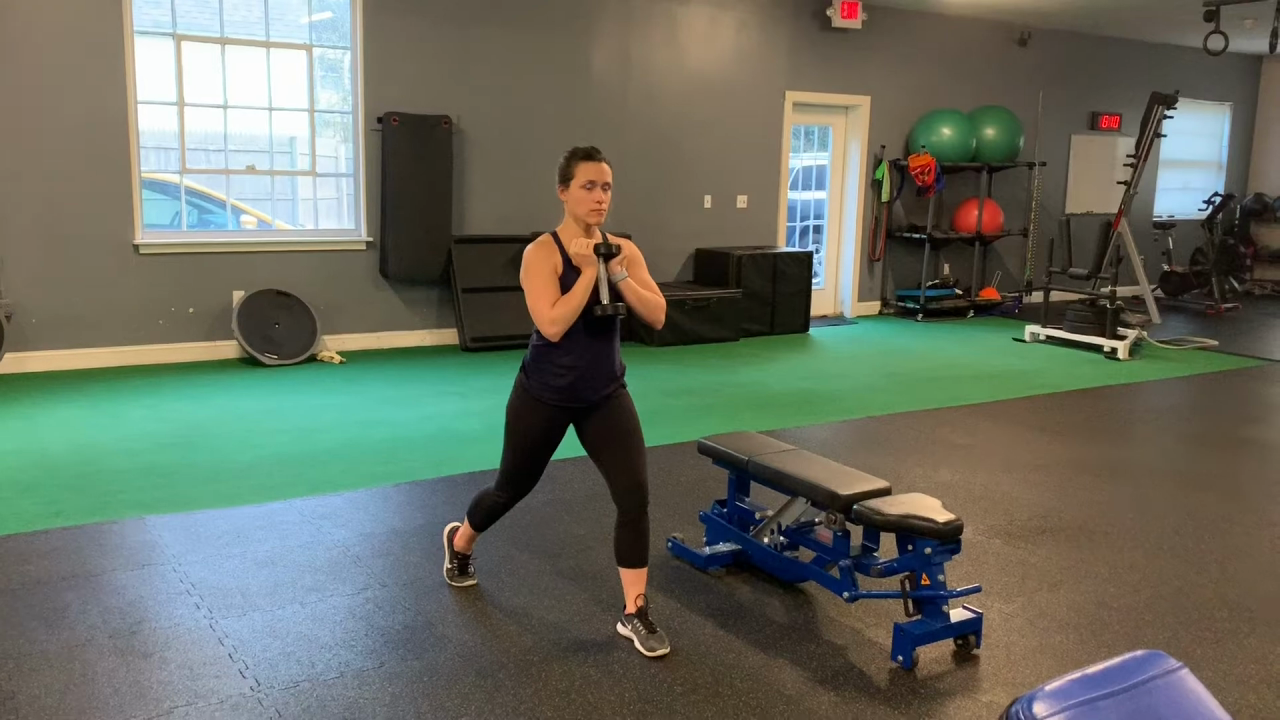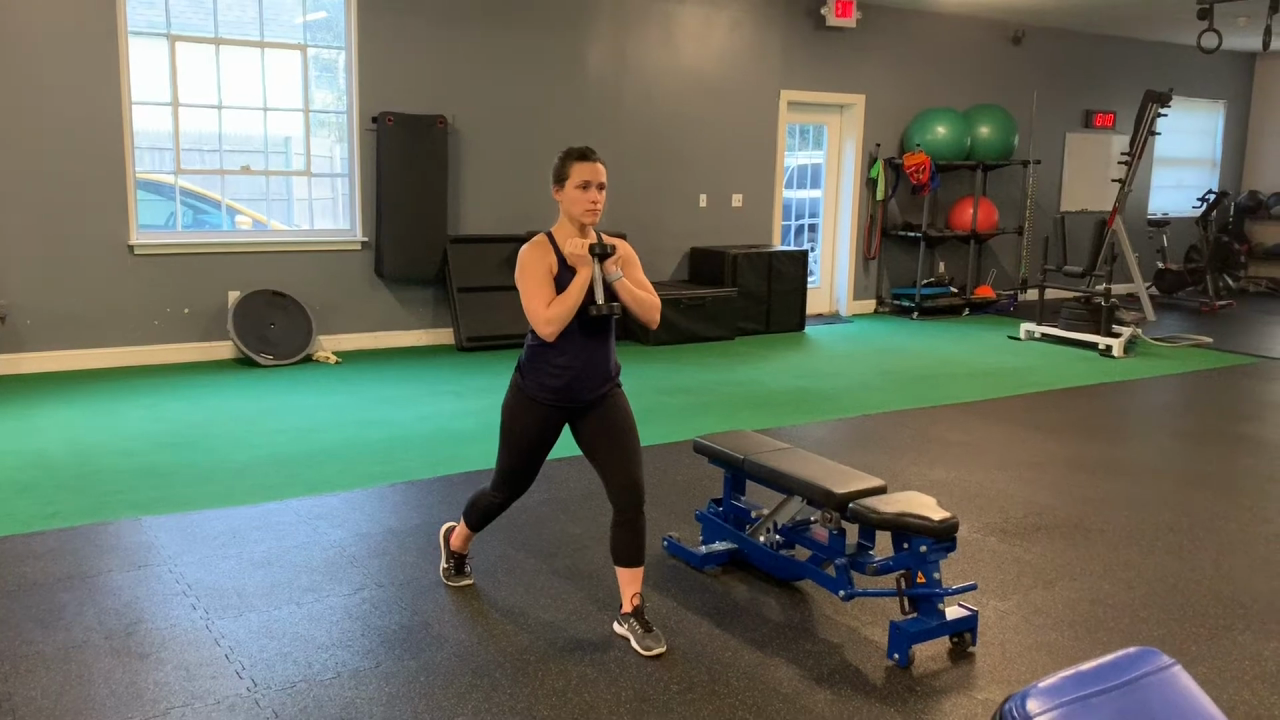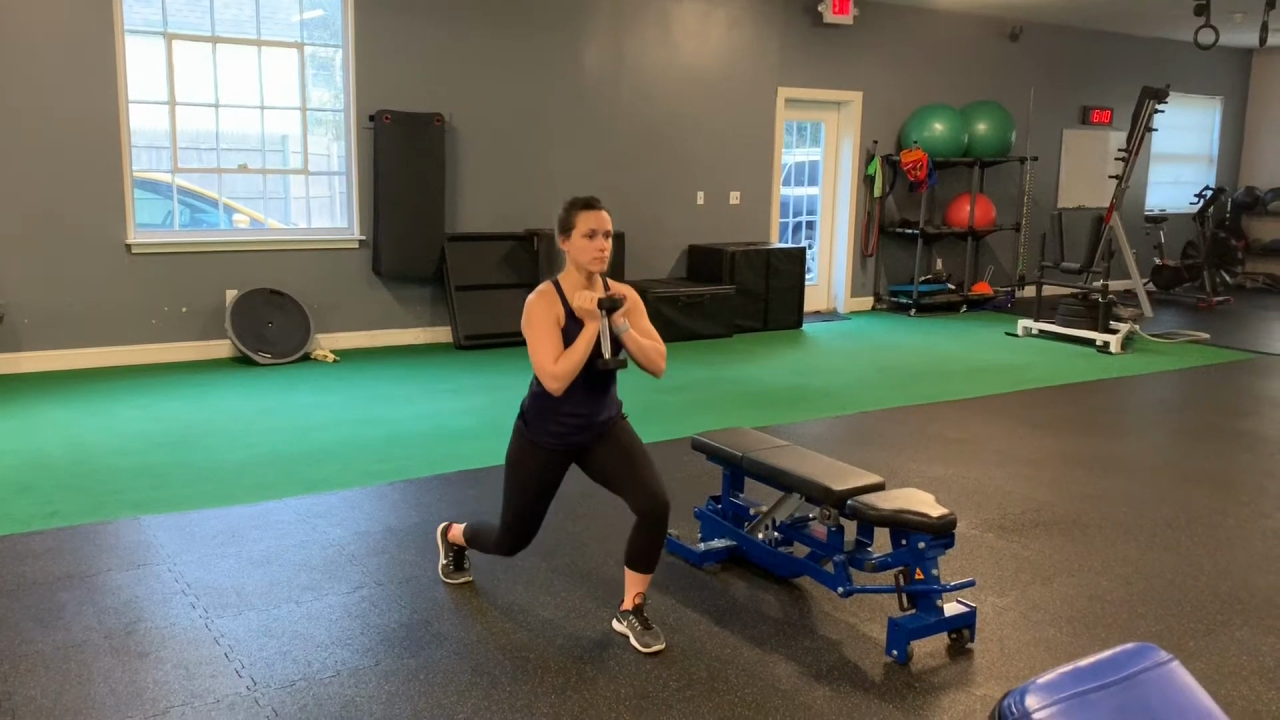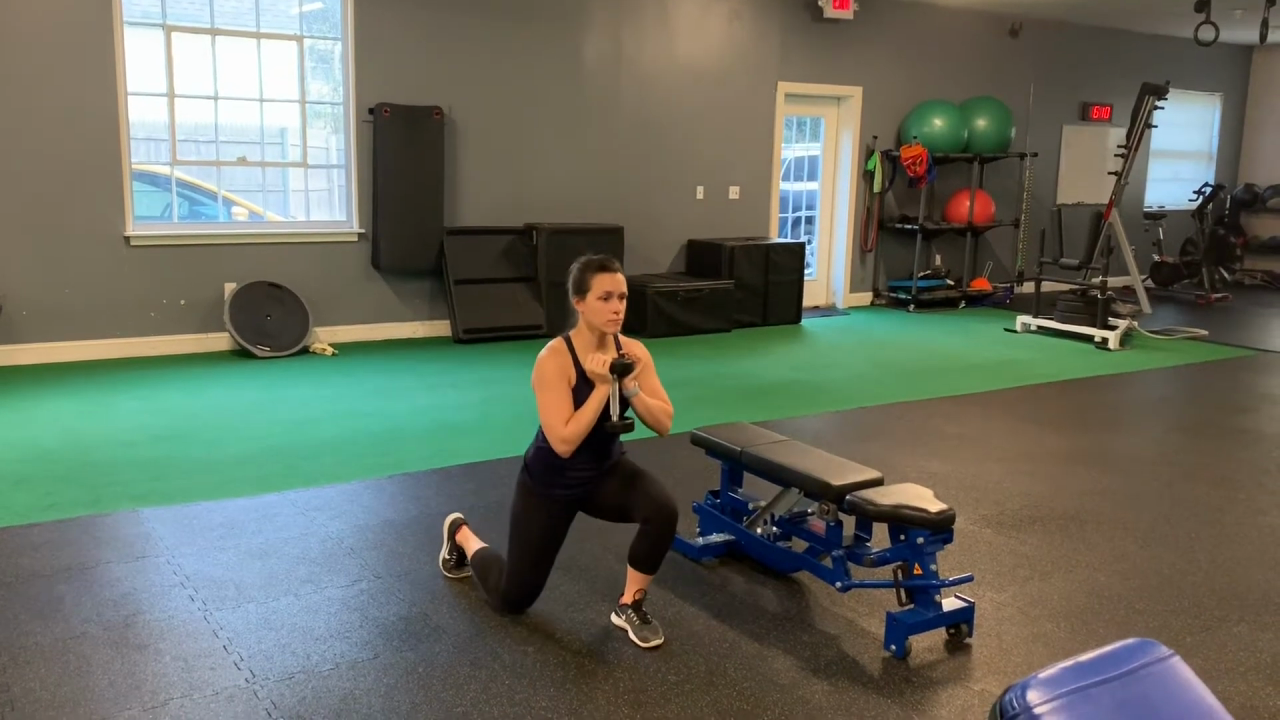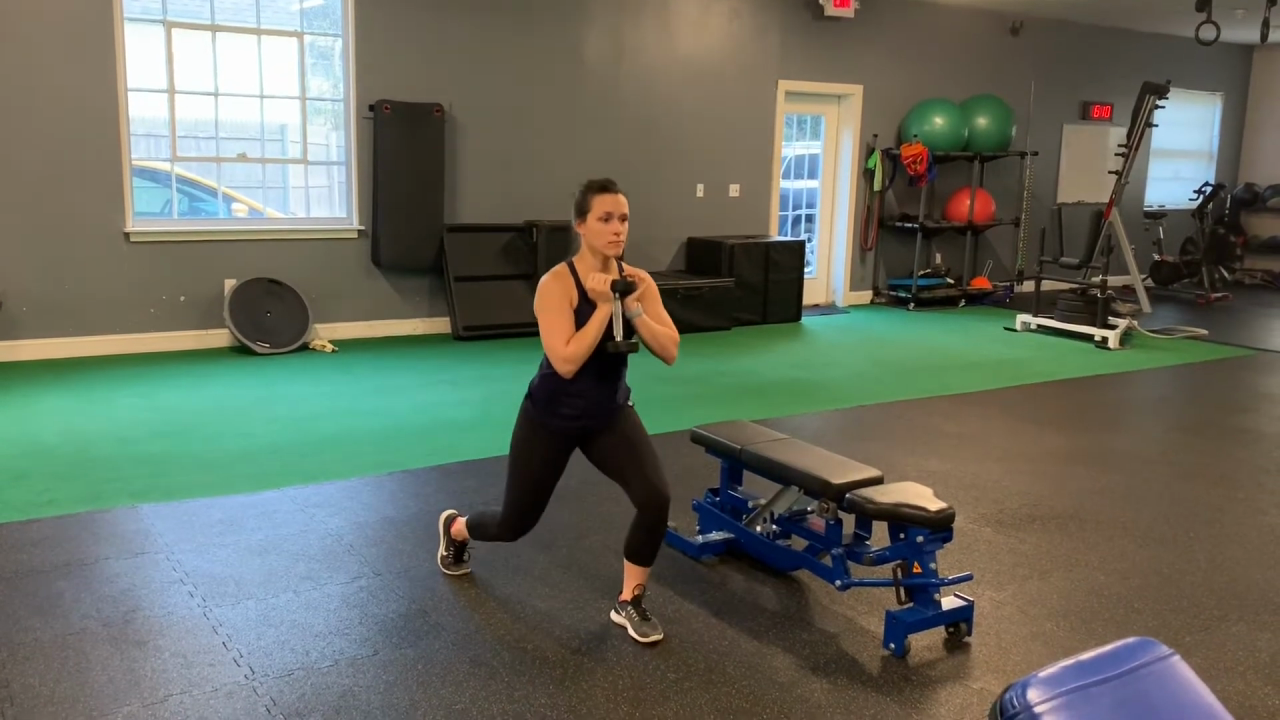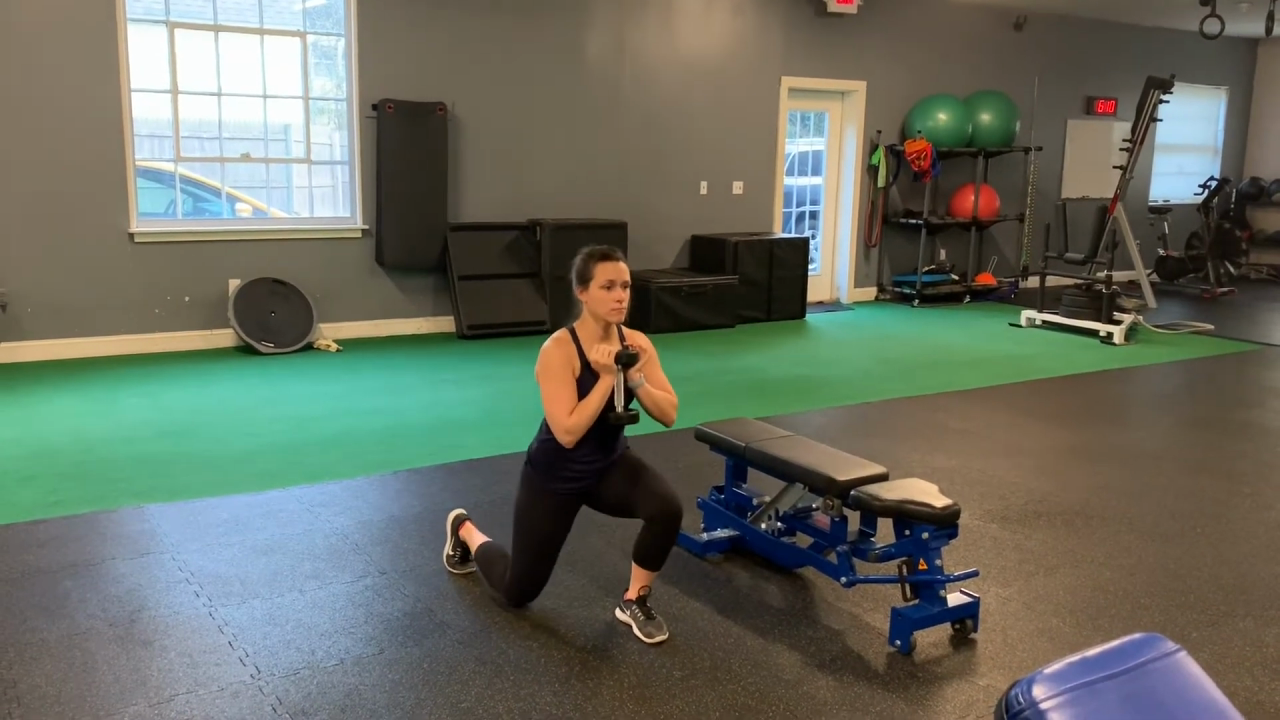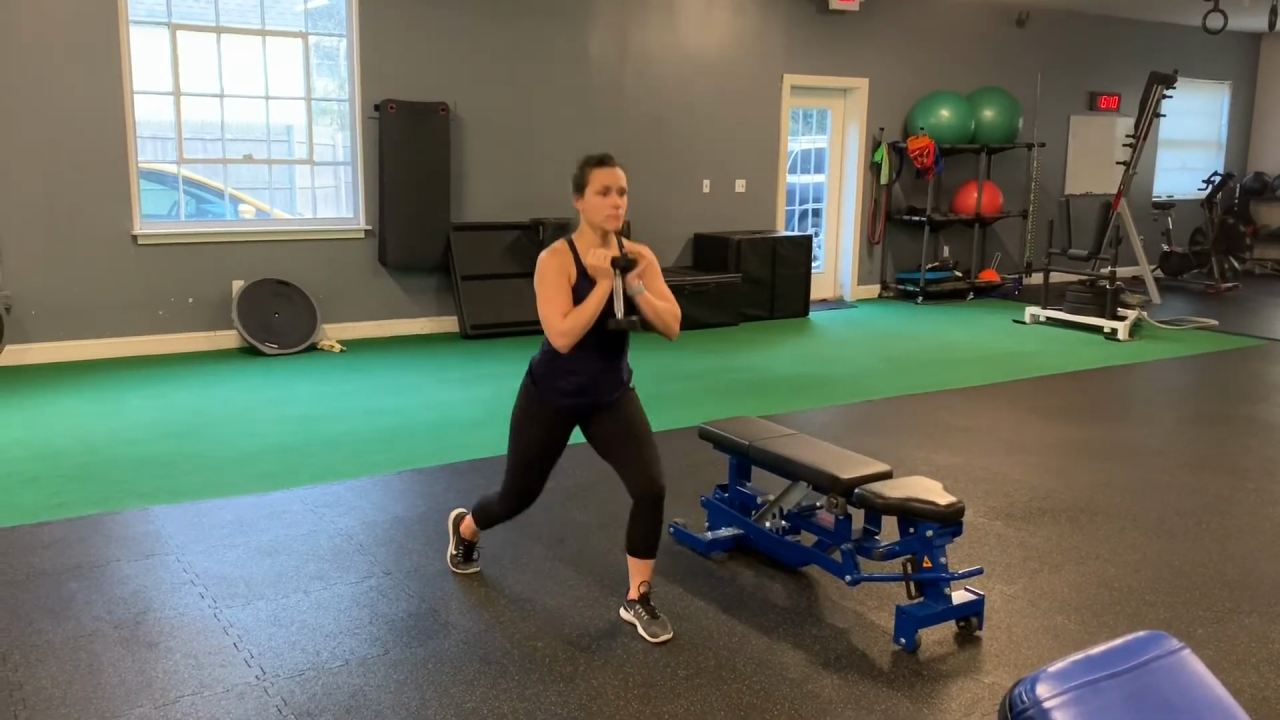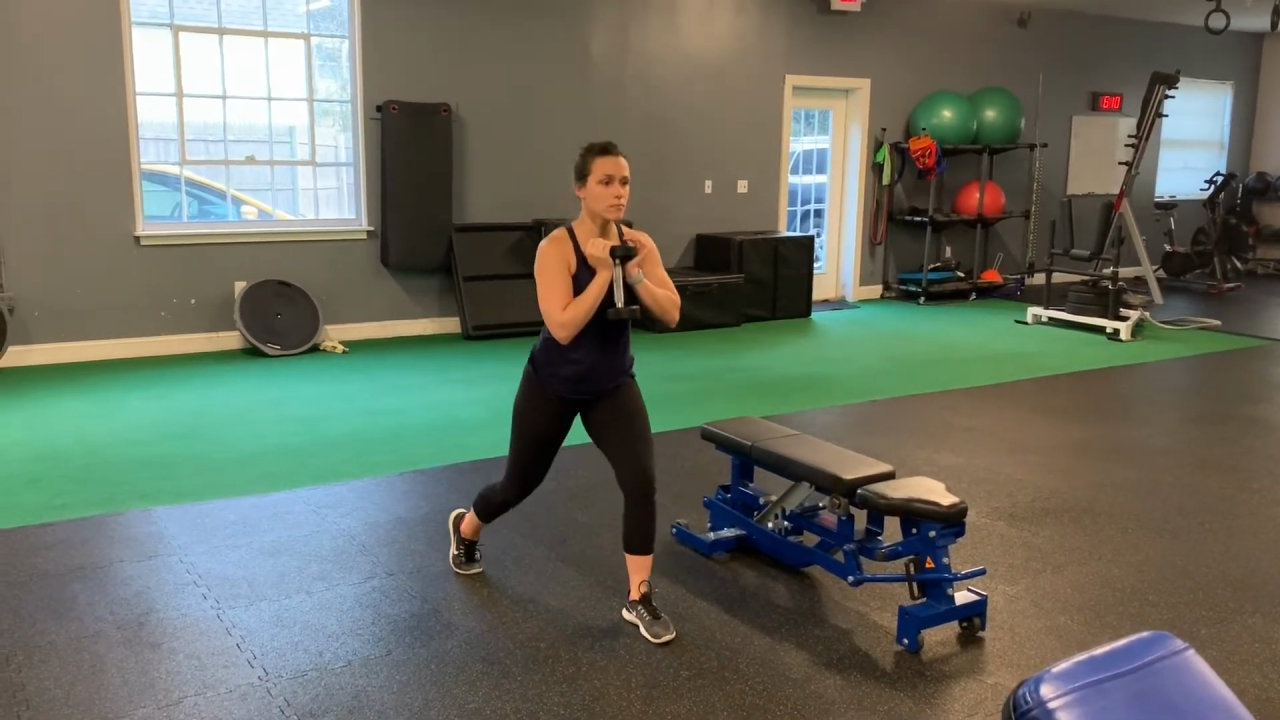
dt=0.5s
person 1, frame 1
left shoulder: (624, 250)
right shoulder: (542, 252)
left elbow: (657, 317)
right elbow: (552, 325)
left wrist: (617, 273)
right wrist: (588, 272)
left hip: (605, 393)
right hip: (544, 394)
left knee: (634, 494)
right knee: (512, 487)
left ankle: (635, 613)
right ankle: (460, 540)
person 1, frame 2
left shoulder: (619, 249)
right shoulder: (536, 252)
left elbow: (652, 317)
right elbow: (547, 325)
left wrist: (613, 273)
right wrist: (583, 271)
left hip: (600, 393)
right hip: (539, 394)
left knee: (630, 494)
right knee: (507, 488)
left ankle: (631, 612)
right ankle: (455, 541)
person 1, frame 3
left shoulder: (625, 297)
right shoulder: (544, 301)
left elbow: (658, 364)
right elbow: (555, 380)
left wrist: (620, 324)
right wrist: (591, 324)
left hip: (603, 427)
right hip: (545, 433)
left knee: (655, 504)
right knee: (514, 537)
left ankle: (631, 611)
right ankle: (453, 535)
person 1, frame 4
left shoulder: (633, 352)
right shoulder: (554, 359)
left elbow: (664, 423)
right elbow: (563, 442)
left wrist: (630, 388)
right wrist: (603, 386)
left hip: (606, 471)
right hip: (550, 483)
left knee: (663, 511)
right knee: (515, 599)
left ankle: (630, 606)
right ankle: (461, 534)
person 1, frame 5
left shoulder: (638, 281)
right shoulder: (557, 283)
left elbow: (670, 351)
right elbow: (566, 362)
left wrist: (632, 309)
right wrist: (604, 306)
left hip: (610, 413)
right hip: (551, 416)
left knee: (655, 498)
right knee: (514, 524)
left ankle: (629, 602)
right ankle: (456, 528)
person 1, frame 6
left shoulder: (637, 343)
right shoulder: (558, 350)
left elbow: (669, 414)
right elbow: (567, 432)
left wrist: (635, 378)
right wrist: (607, 377)
left hip: (610, 464)
right hip: (554, 475)
left knee: (667, 509)
right knee: (519, 591)
left ankle: (634, 602)
right ankle: (464, 530)
person 1, frame 7
left shoulder: (639, 256)
right shoulder: (556, 258)
left elbow: (672, 326)
right elbow: (562, 336)
left wrist: (634, 285)
right wrist: (603, 283)
left hip: (612, 396)
right hip: (551, 397)
left knee: (650, 489)
right knee: (519, 495)
left ankle: (638, 599)
right ankle: (463, 528)
person 1, frame 8
left shoulder: (640, 244)
right shoulder: (557, 246)
left elbow: (671, 315)
right elbow: (562, 327)
left wrist: (634, 274)
right wrist: (603, 273)
left hip: (613, 385)
right hip: (553, 385)
left knee: (640, 482)
right knee: (520, 483)
left ankle: (639, 599)
right ankle: (465, 528)
